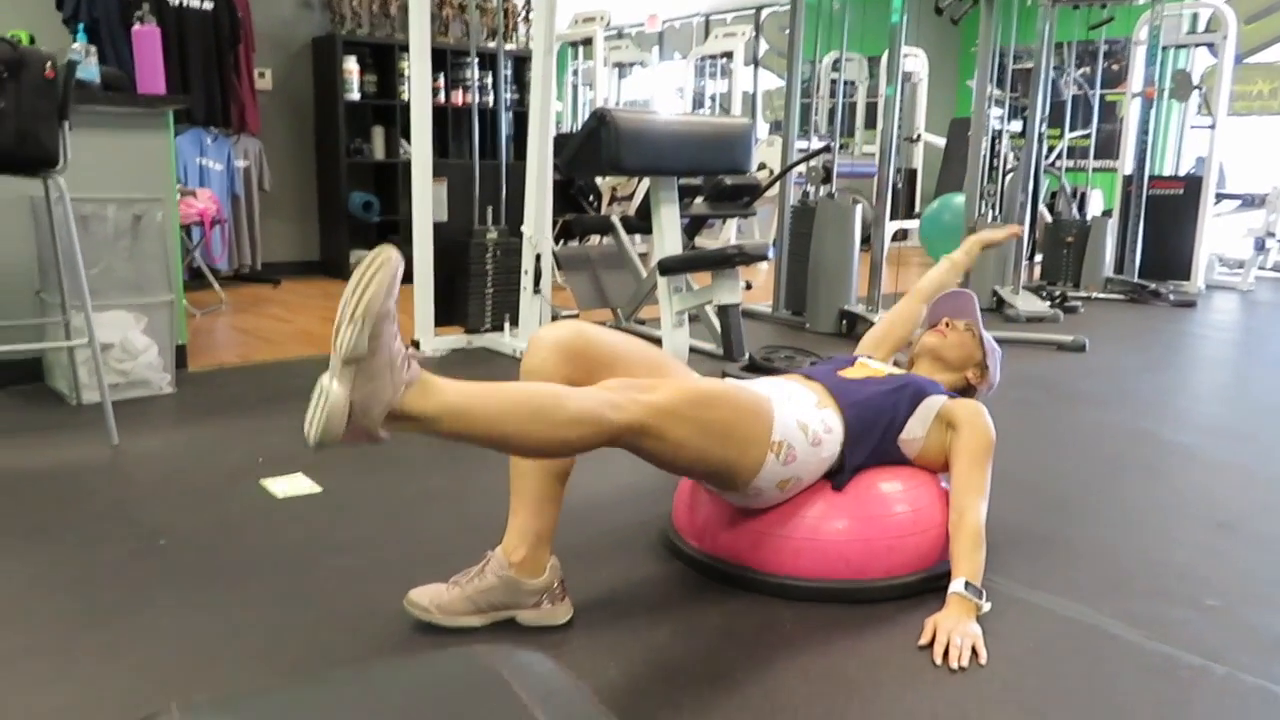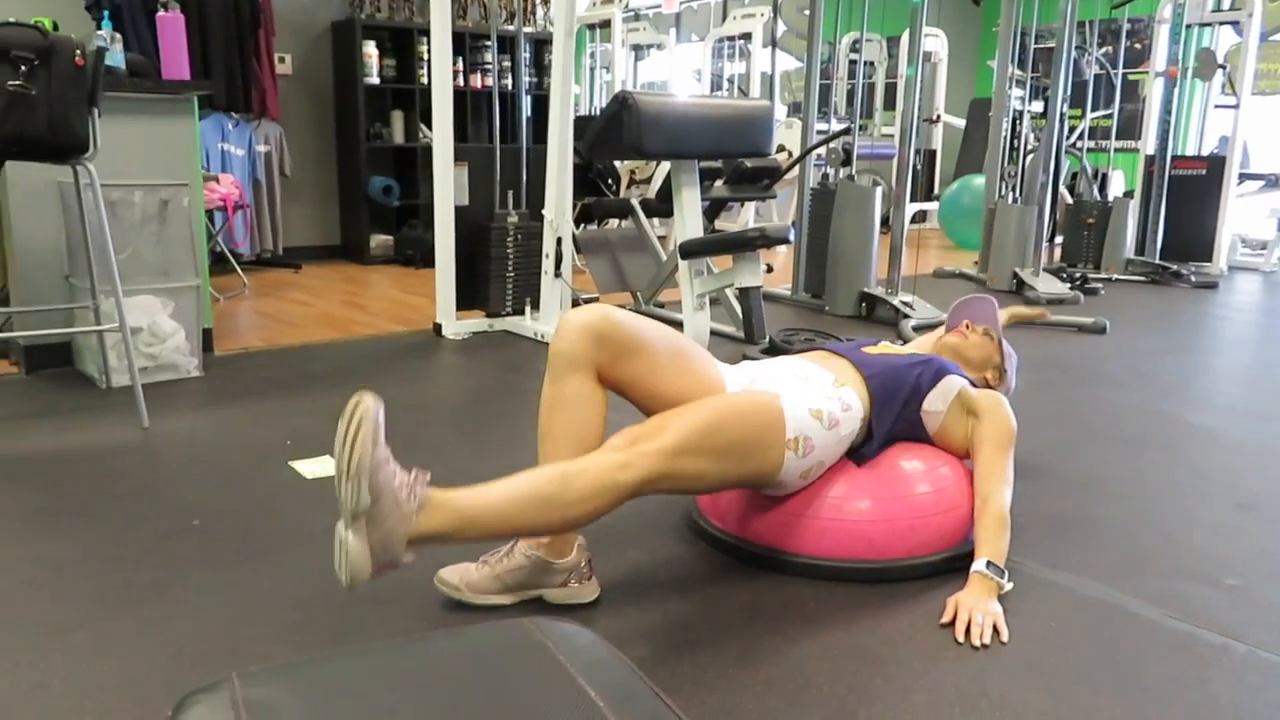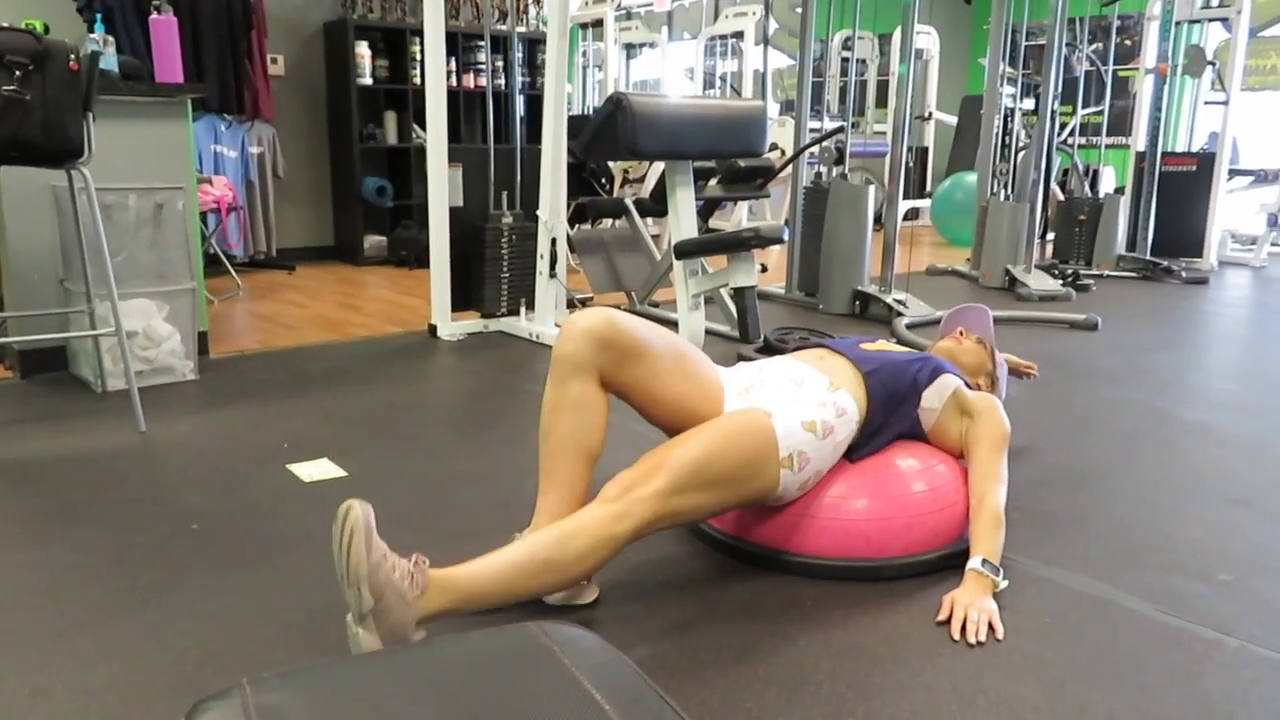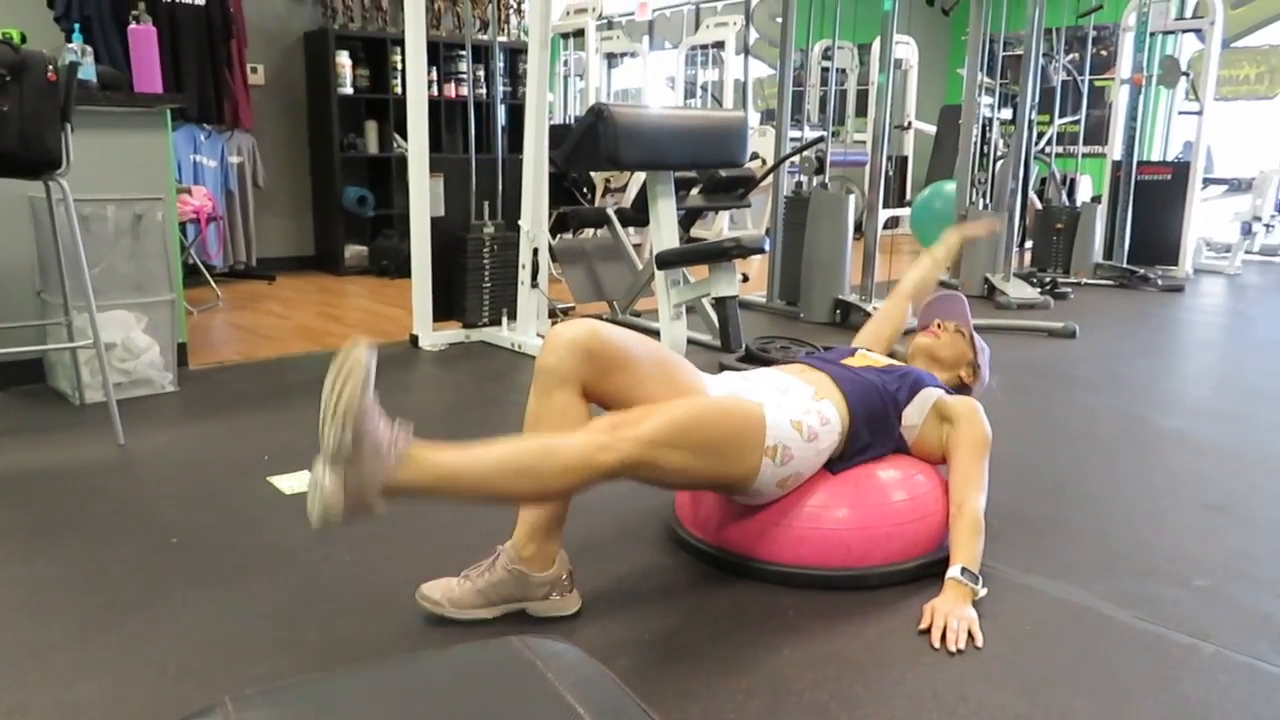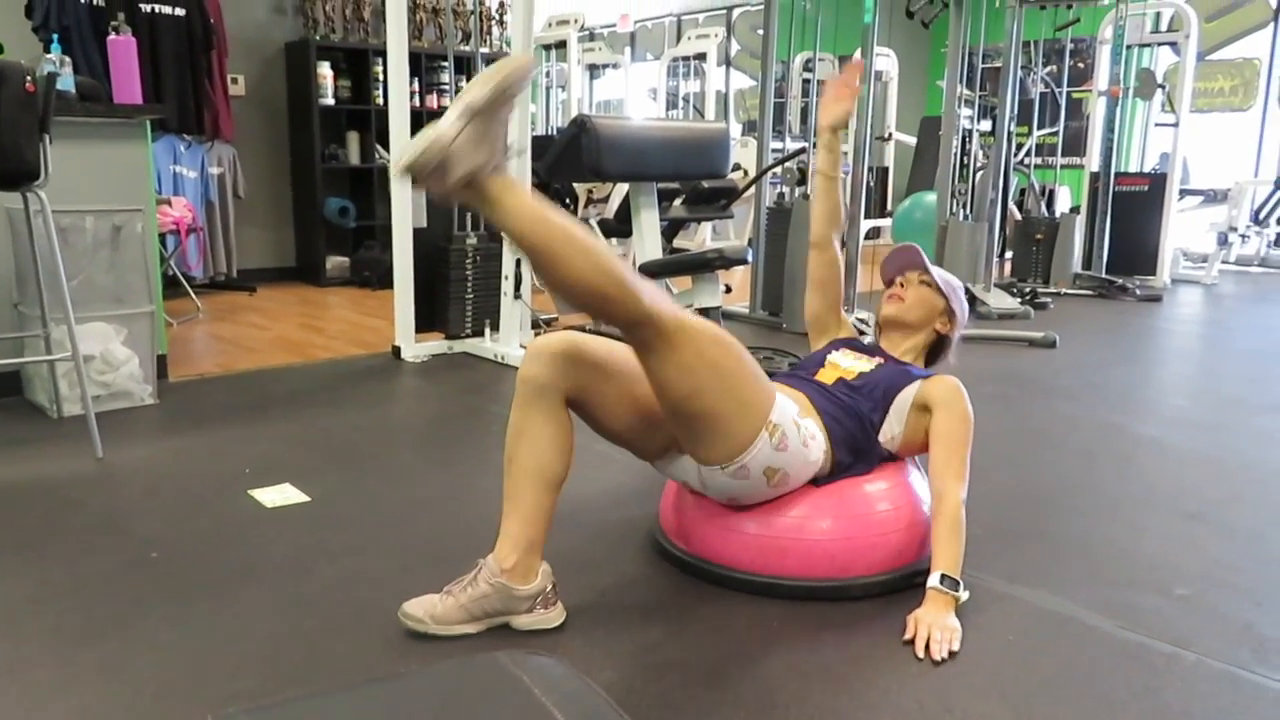
dt=0.3s
person 1, frame 1
left shoulder: (960, 415)
right shoulder: (876, 370)
left elbow: (971, 508)
right elbow: (914, 301)
left wrist: (962, 599)
right wrist: (966, 253)
left hip: (795, 432)
right hip: (738, 407)
left knee: (615, 407)
right knee: (560, 344)
left ankle: (398, 391)
right ankle: (524, 572)
person 1, frame 2
left shoulder: (981, 406)
right shoulder: (912, 366)
left elbow: (995, 494)
left wrist: (985, 579)
right wrist: (993, 311)
left hip: (817, 410)
right hip: (753, 380)
left knee: (631, 458)
right knee: (585, 330)
left ankle: (411, 514)
right ankle: (553, 553)
person 1, frame 3
left shoulder: (973, 405)
right shoulder: (909, 363)
left elbow: (989, 491)
left wrist: (980, 576)
right wrist: (972, 342)
left hip: (813, 413)
right hip: (749, 383)
left knee: (631, 500)
right knee: (588, 334)
left ankle: (418, 596)
right ankle: (549, 538)
person 1, frame 4
left shoulder: (954, 411)
right shoulder: (873, 363)
left elbow: (967, 502)
right elbow: (895, 309)
left wrist: (960, 583)
right wrist: (942, 250)
left hip: (796, 423)
right hip: (742, 390)
left knee: (613, 440)
right knee: (574, 342)
left ankle: (392, 468)
right ankle: (535, 565)
person 1, frame 5
left shoulder: (940, 394)
right shoulder: (842, 341)
left elbow: (951, 497)
right elbow: (824, 243)
left wrist: (942, 595)
right wrist: (830, 140)
left hip: (779, 444)
right hip: (712, 444)
left knee: (645, 310)
right knee: (552, 357)
left ankle: (480, 171)
right ankle: (518, 579)
